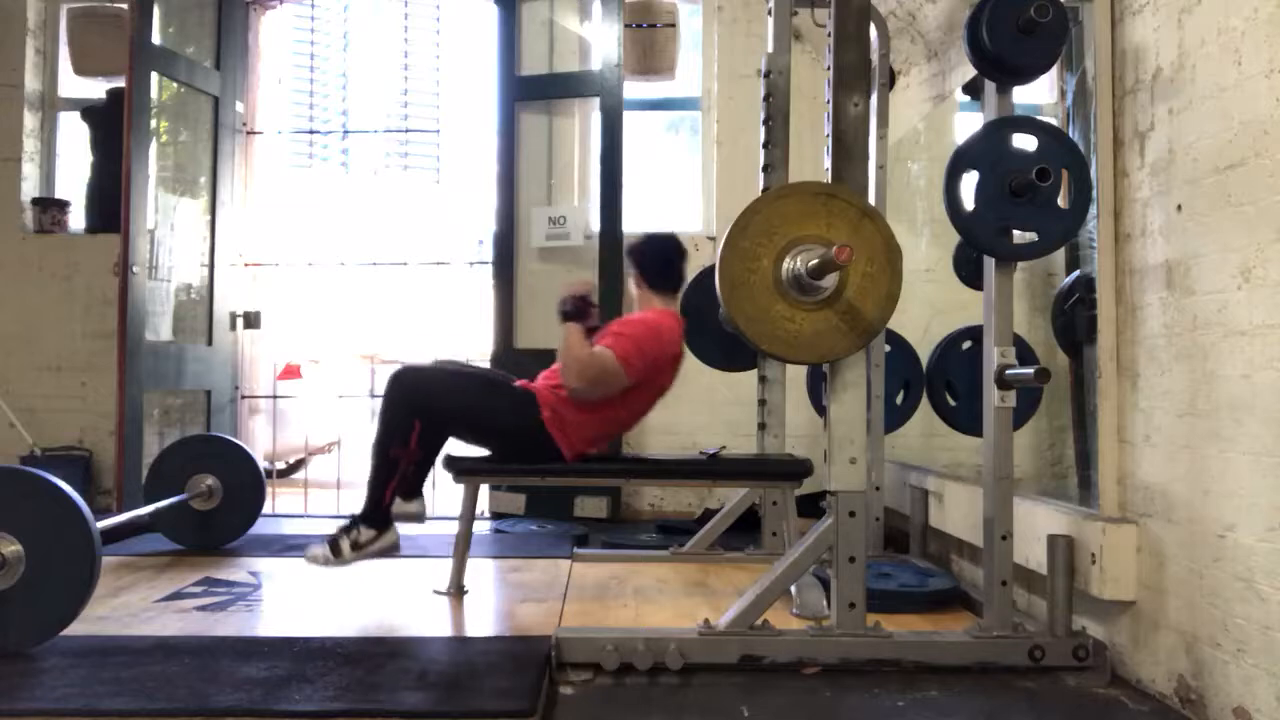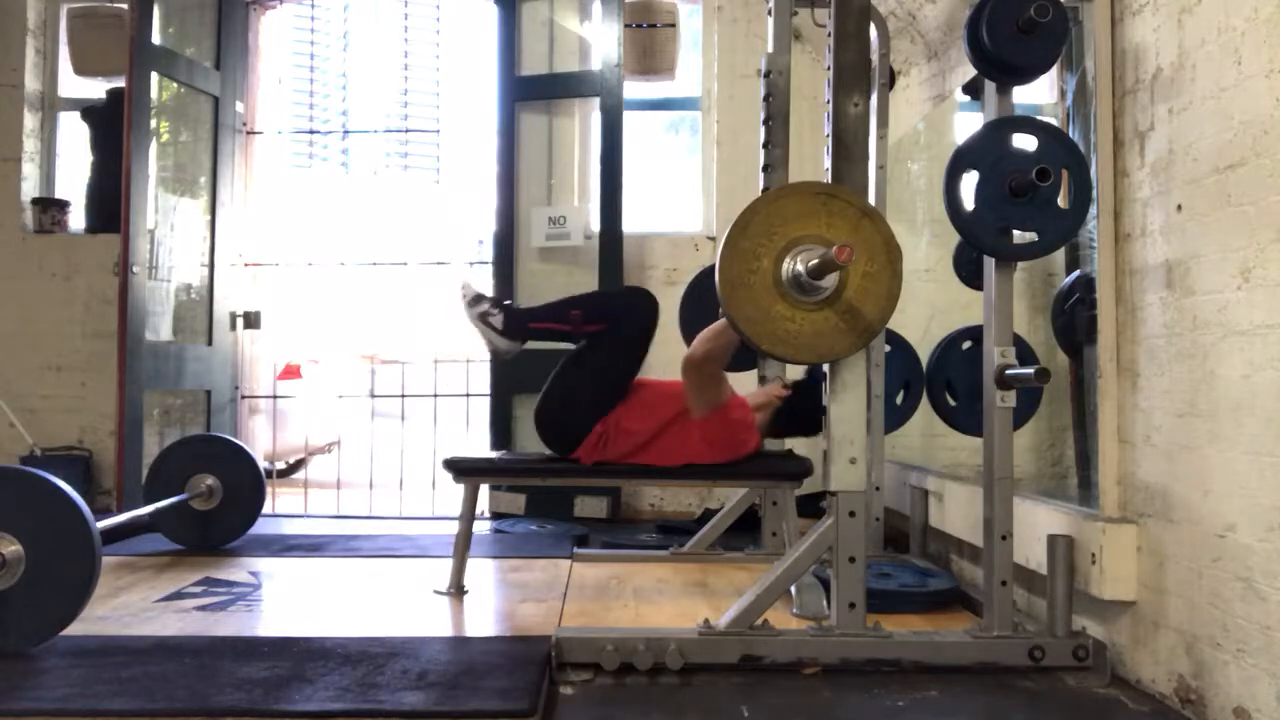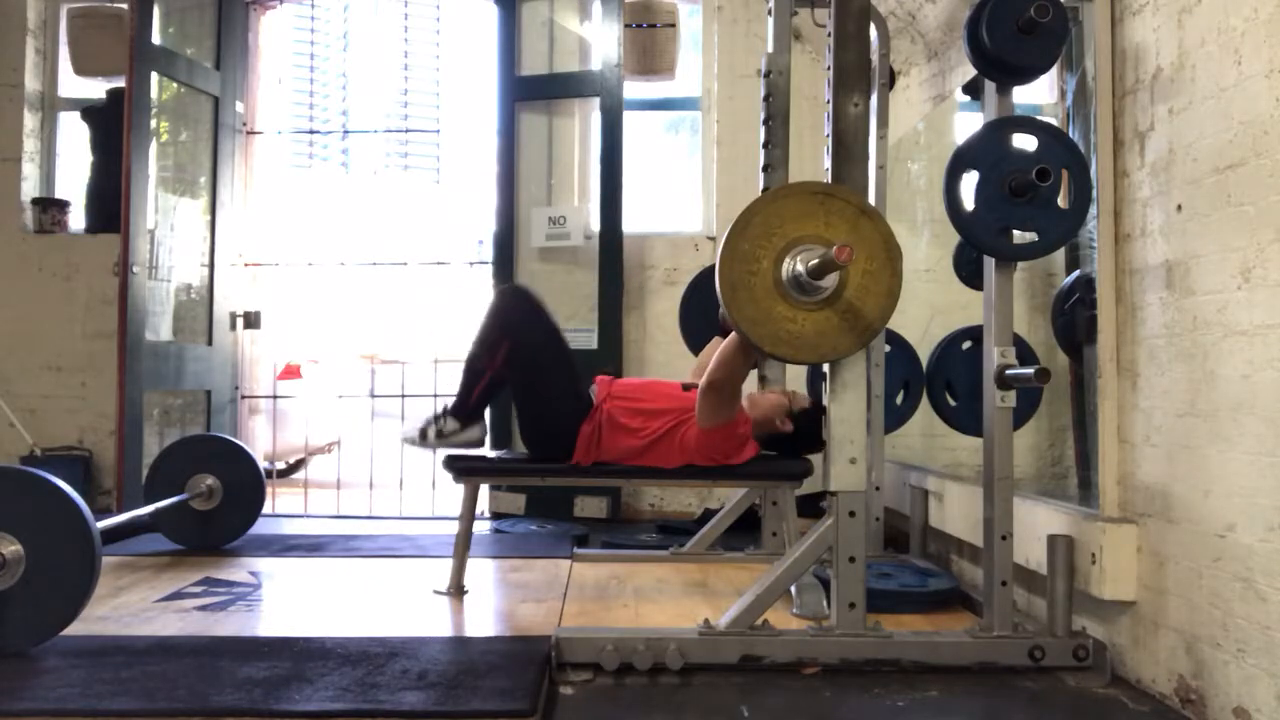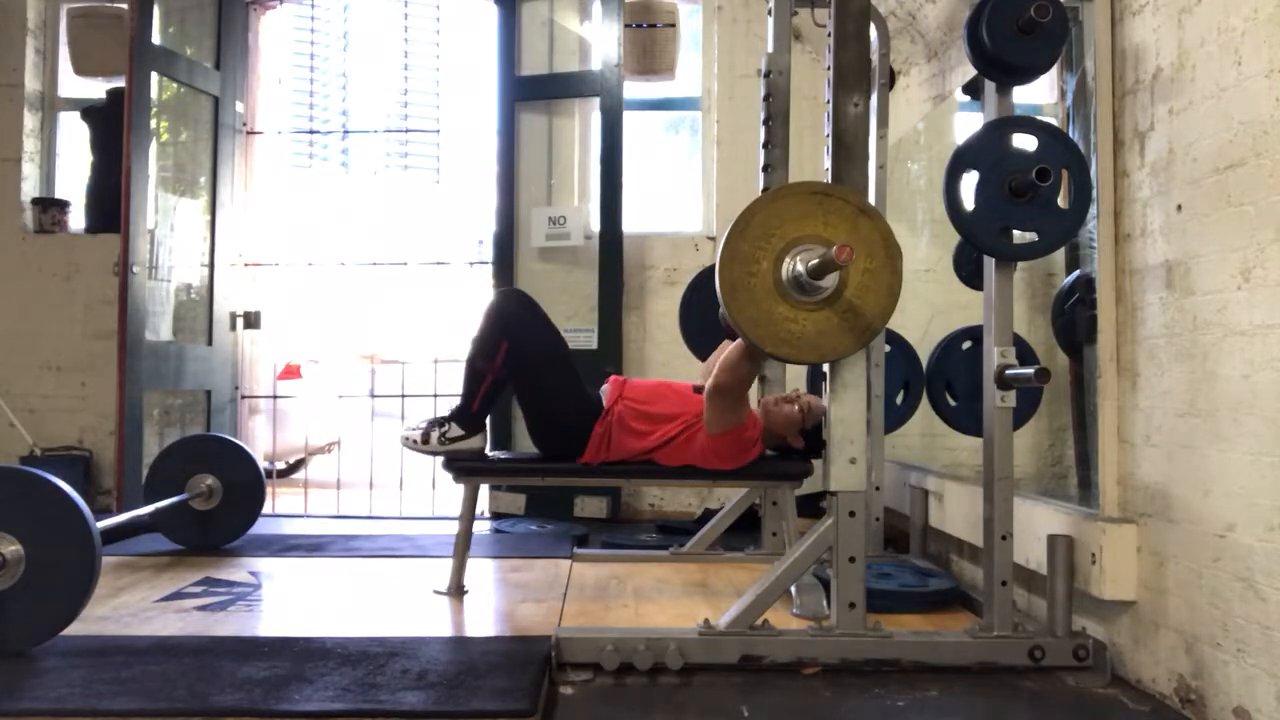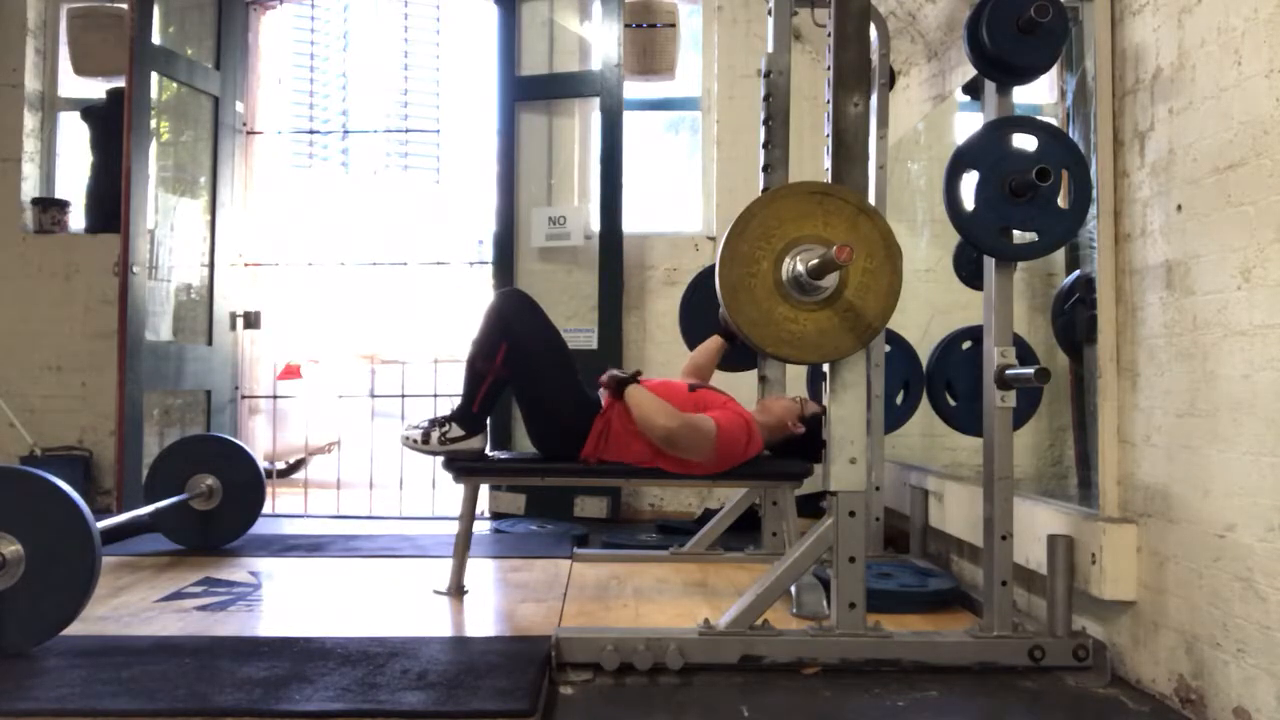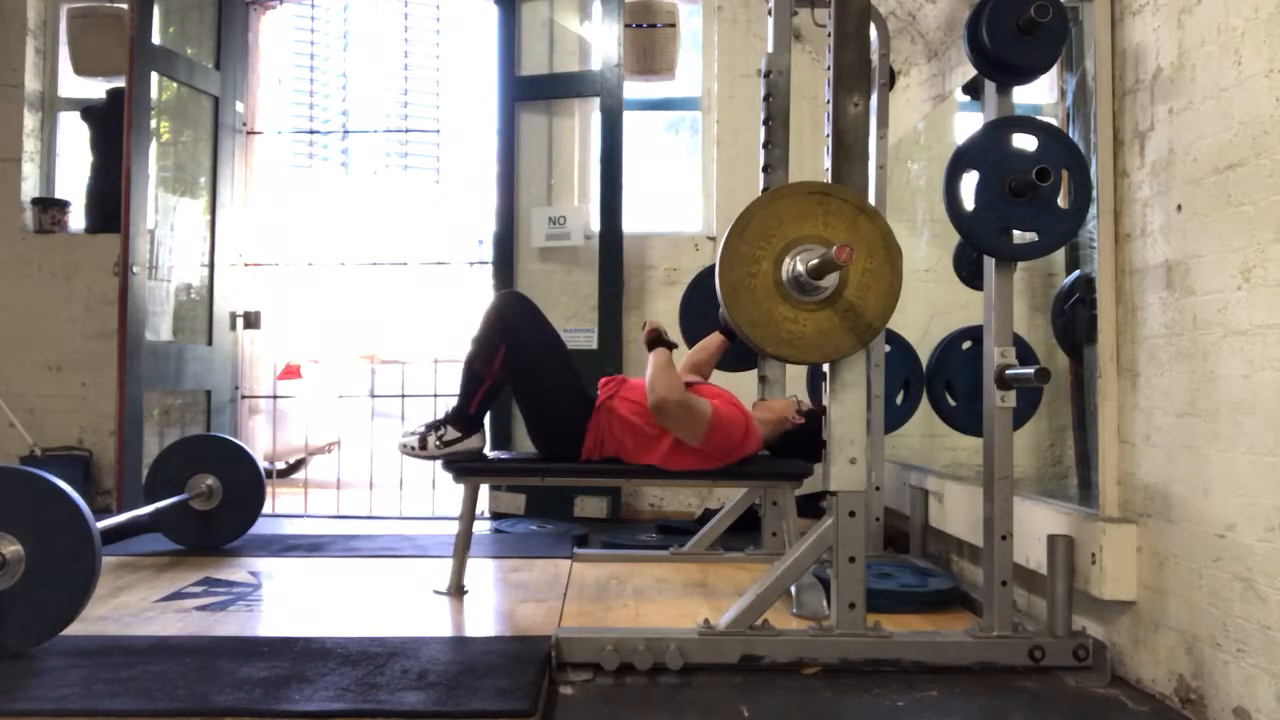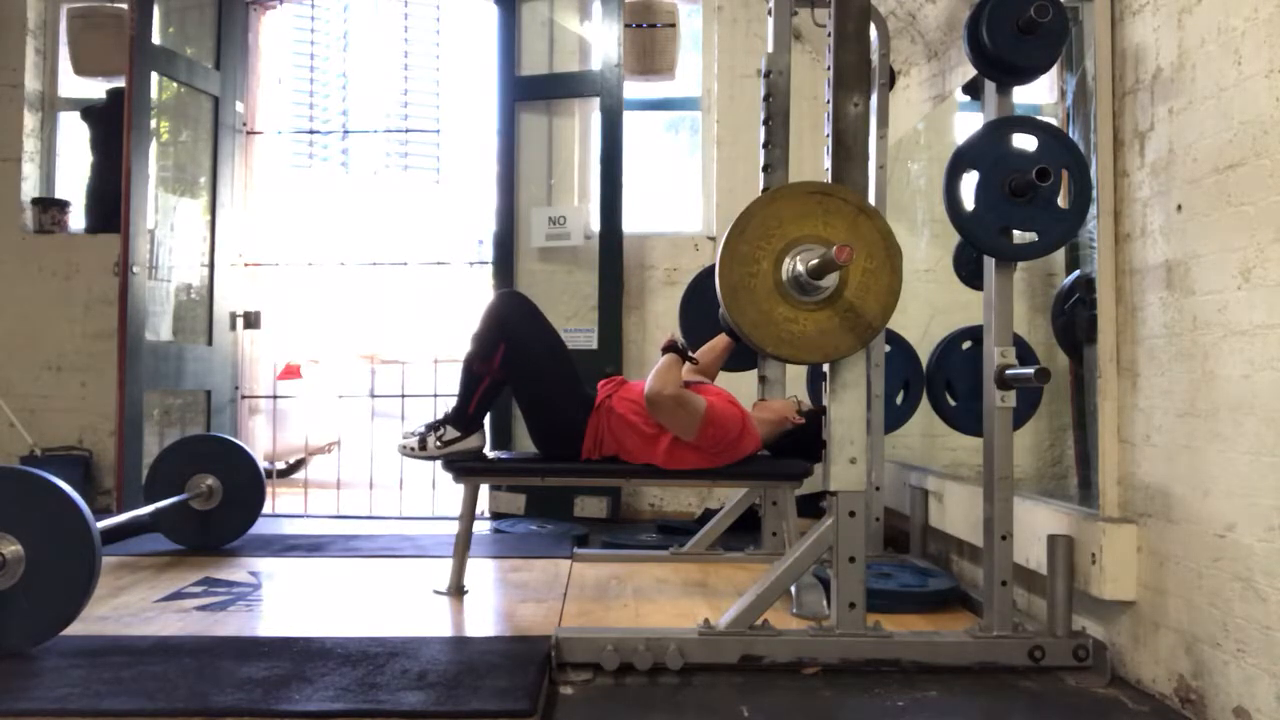
dt=0.7s
person 1, frame 1
left shoulder: (647, 327)
right shoulder: (667, 329)
left elbow: (580, 381)
left wrist: (573, 314)
right wrist: (584, 317)
left hip: (542, 430)
right hip: (548, 422)
left knee: (410, 387)
right knee: (435, 388)
left ankle: (375, 524)
right ankle: (406, 493)
person 1, frame 2
left shoulder: (730, 426)
right shoulder: (743, 428)
left elbow: (697, 361)
right elbow: (705, 364)
left hip: (576, 426)
right hip: (594, 424)
left knee: (636, 306)
right knee: (632, 311)
left ankle: (508, 325)
right ankle: (510, 327)
person 1, frame 3
left shoulder: (730, 440)
right shoulder: (735, 428)
left elbow: (716, 381)
right elbow: (703, 376)
right wrist: (735, 325)
left hip: (569, 433)
right hip: (583, 416)
left knee: (513, 307)
right knee: (515, 307)
left ankle: (462, 421)
right ankle: (465, 419)
person 1, frame 4
left shoulder: (740, 442)
right shoulder: (744, 429)
left elbow: (723, 385)
right elbow: (711, 379)
left hip: (581, 433)
right hip: (593, 412)
left knee: (510, 311)
right knee: (513, 308)
left ankle: (465, 427)
right ankle: (466, 422)
person 1, frame 5
left shoulder: (736, 433)
right shoulder: (736, 424)
left elbow: (668, 430)
right elbow: (689, 380)
left wrist: (622, 385)
right wrist: (728, 333)
left hip: (578, 432)
right hip: (586, 419)
left knee: (511, 308)
right knee: (514, 309)
left ankle: (465, 426)
right ankle: (467, 423)
person 1, frame 6
left shoulder: (733, 428)
right shoulder: (734, 425)
left elbow: (664, 402)
right elbow: (688, 373)
left wrist: (658, 344)
right wrist: (728, 331)
left hip: (578, 432)
right hip: (587, 421)
left knee: (510, 311)
right knee: (513, 313)
left ankle: (462, 428)
right ankle: (464, 424)
person 1, frame 7
left shoulder: (731, 427)
right shoulder: (736, 425)
left elbow: (660, 395)
right elbow: (694, 375)
left wrist: (672, 351)
right wrist: (735, 331)
left hip: (579, 430)
right hip: (589, 417)
left knee: (508, 310)
right knee: (511, 313)
left ankle: (462, 427)
right ankle: (463, 424)
